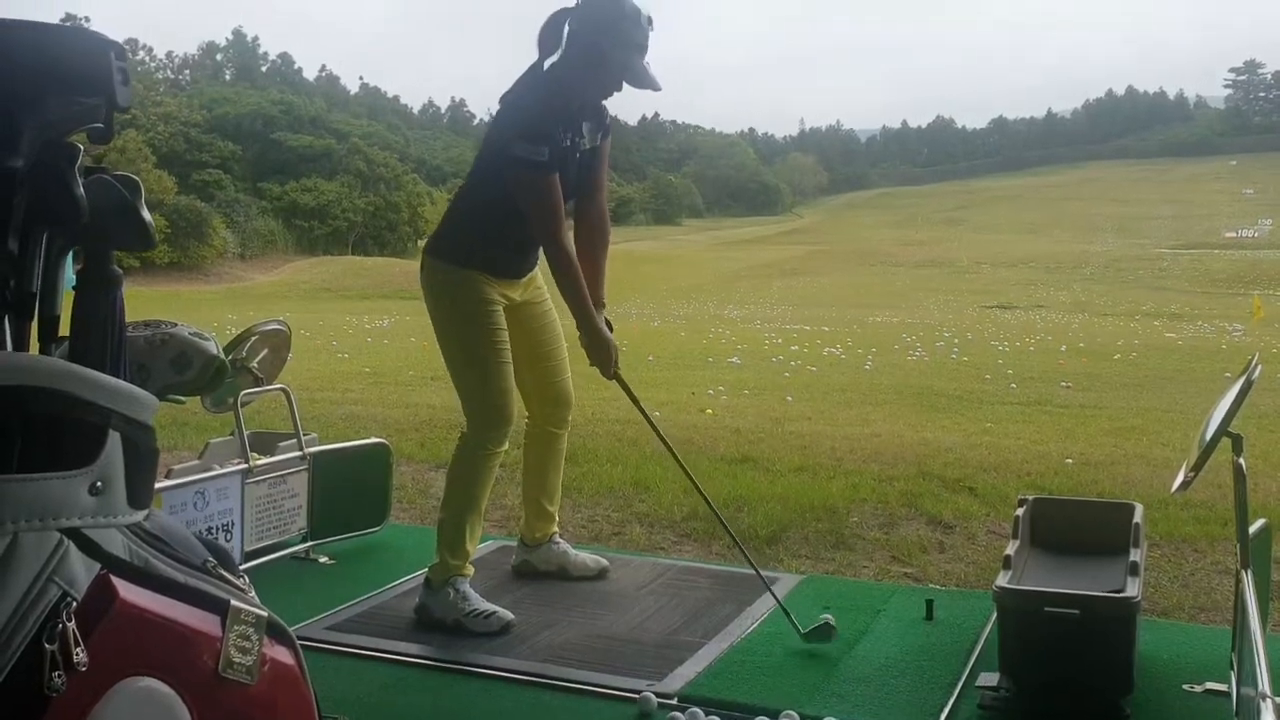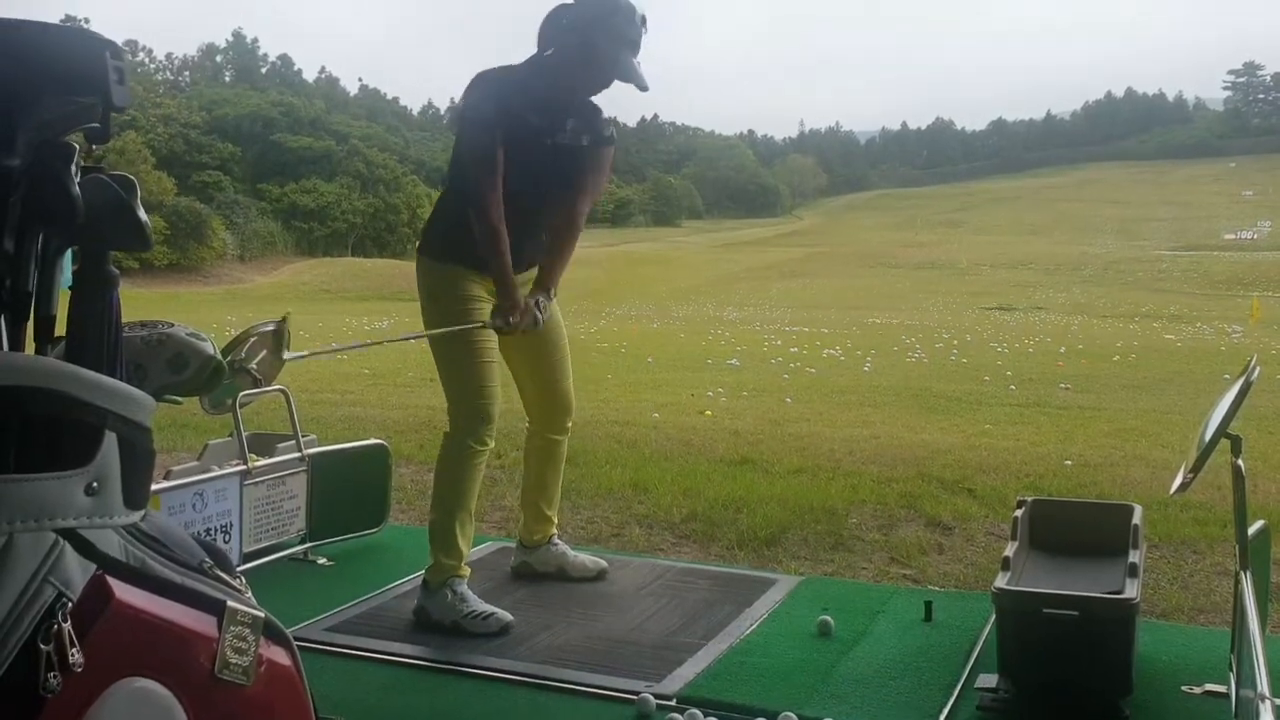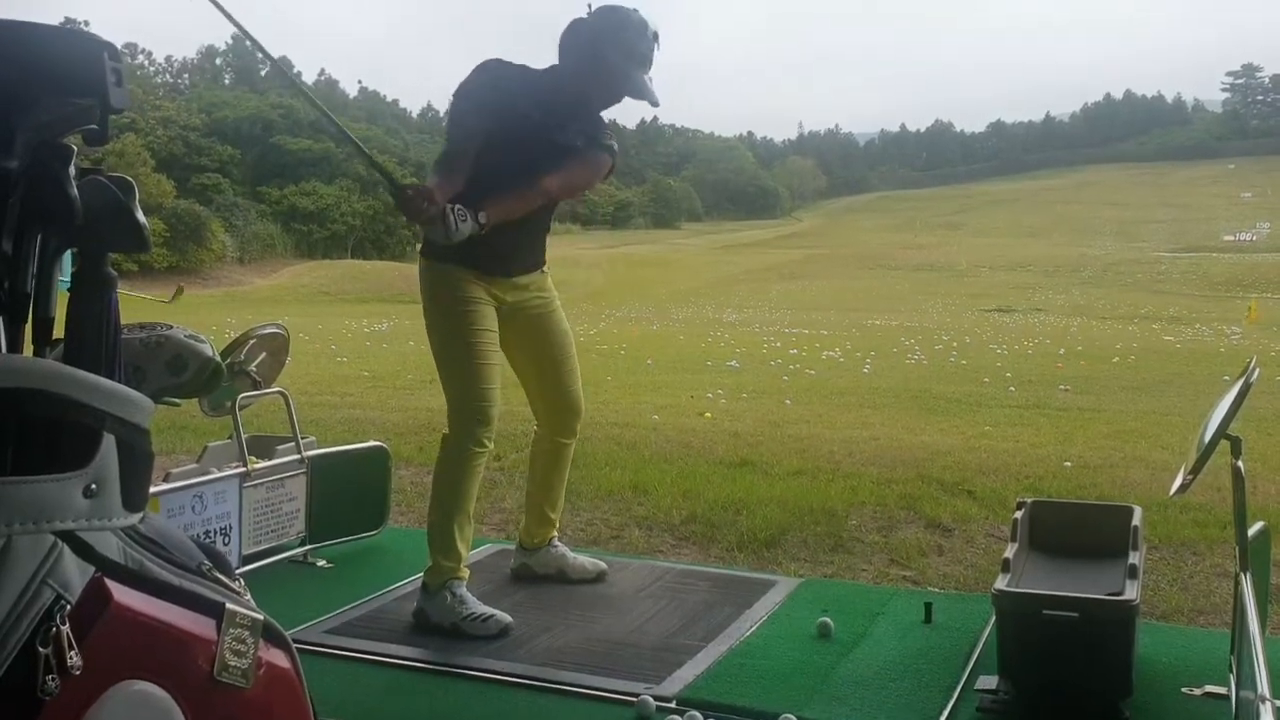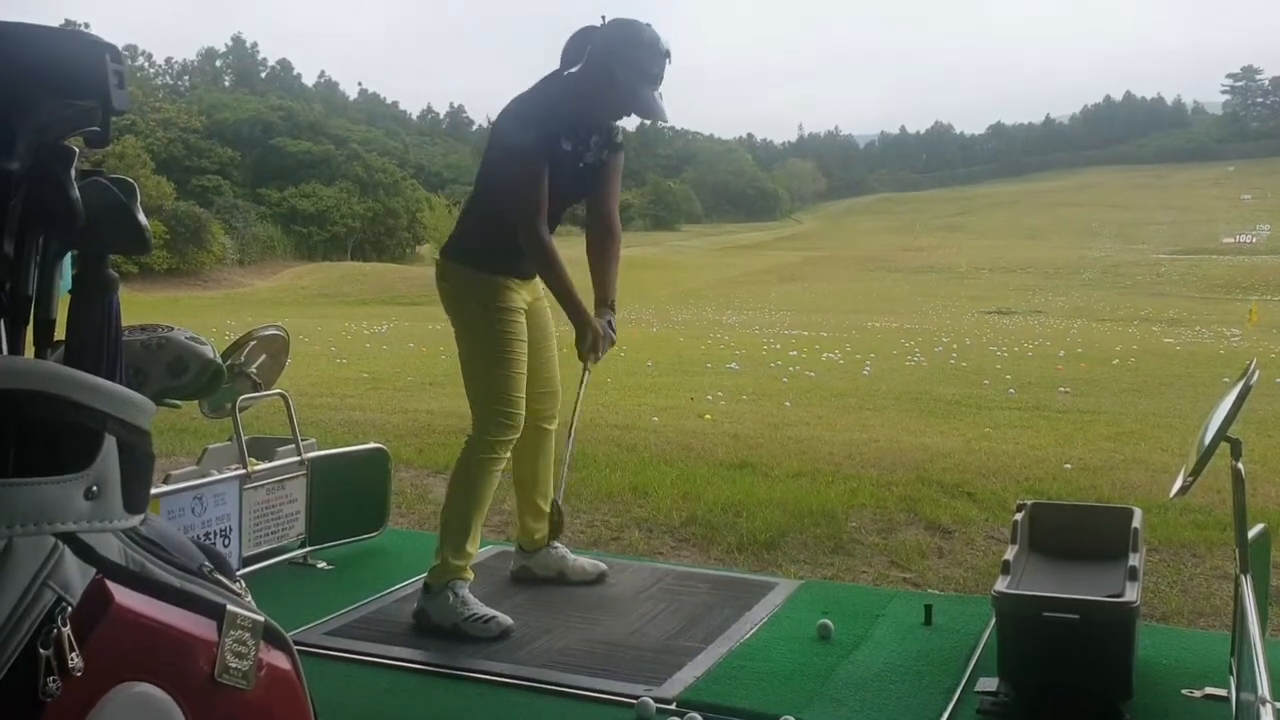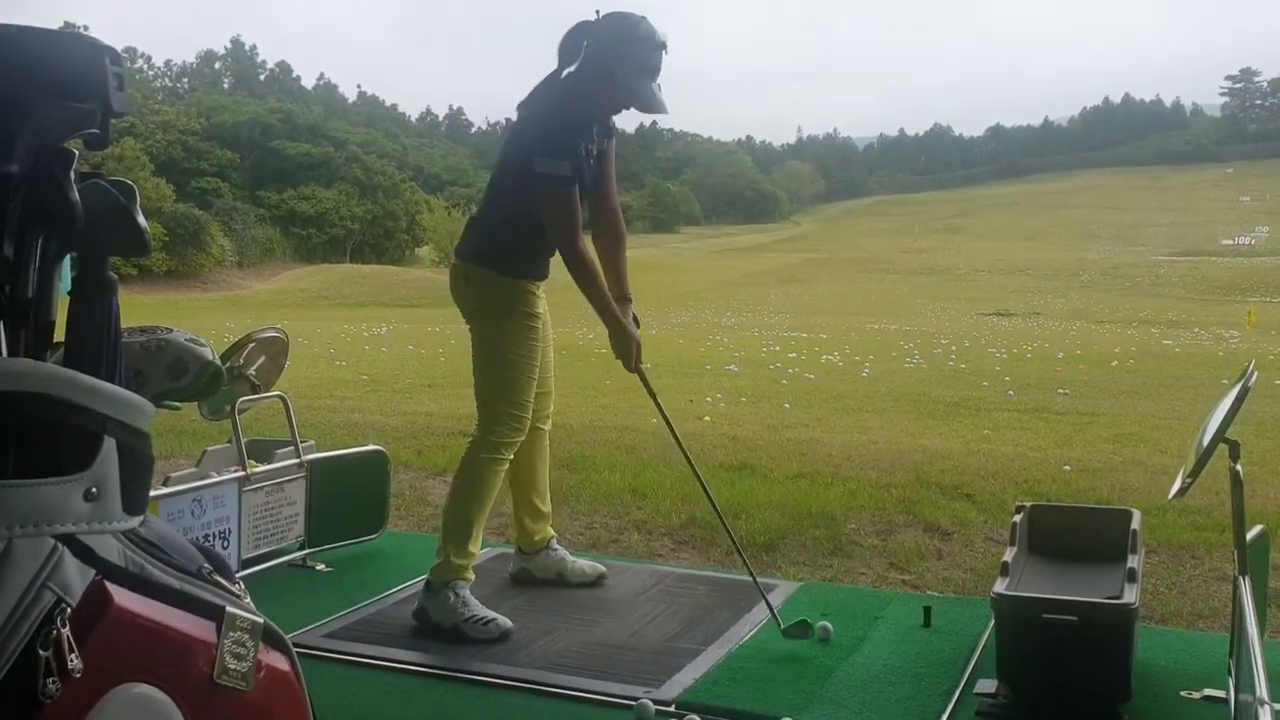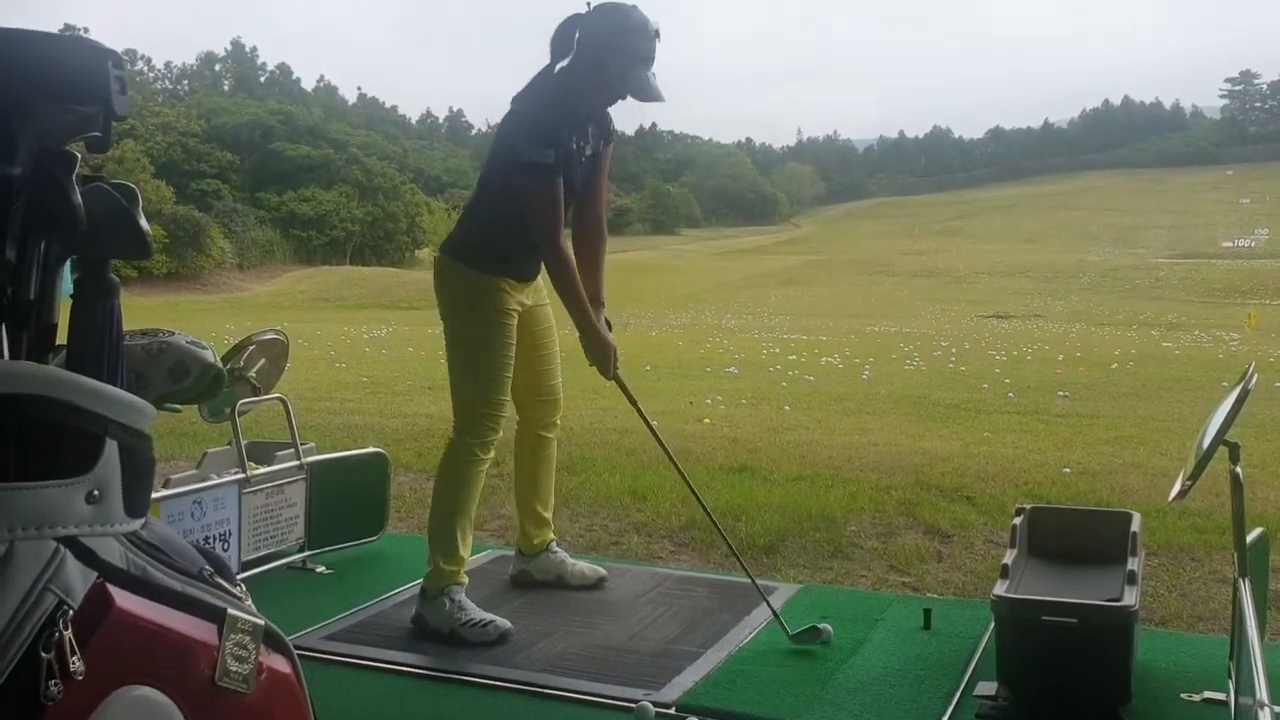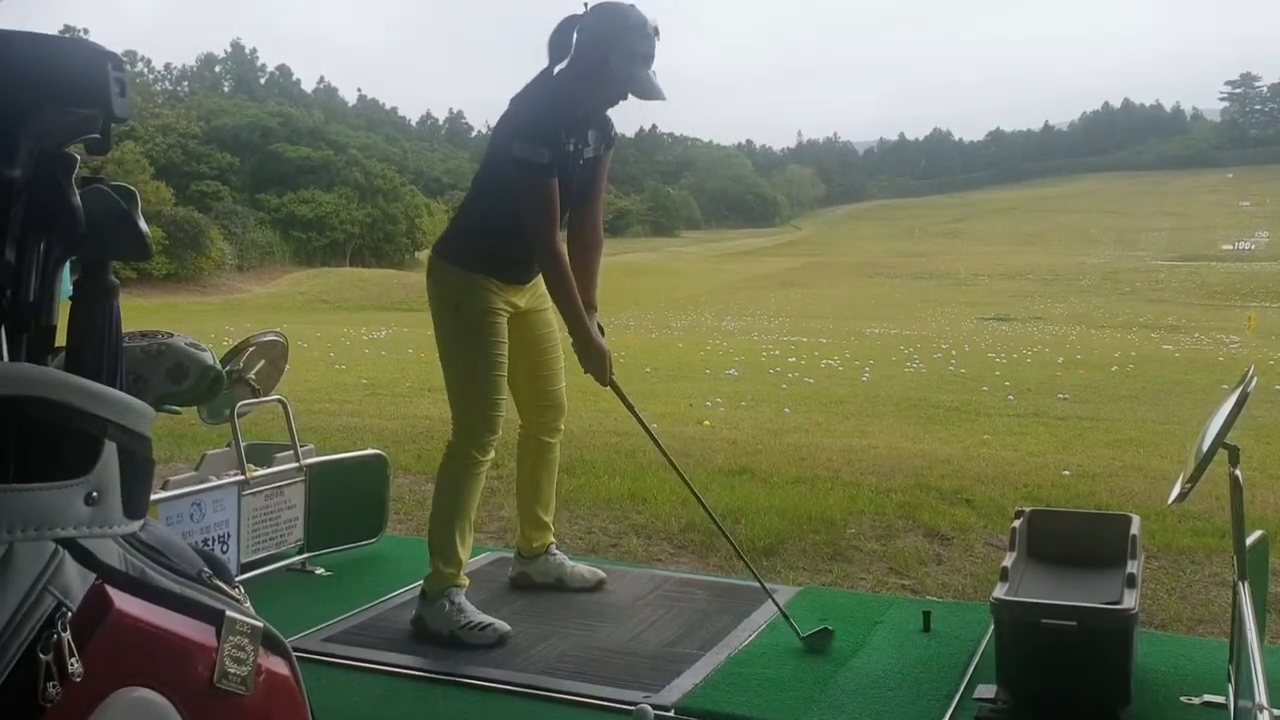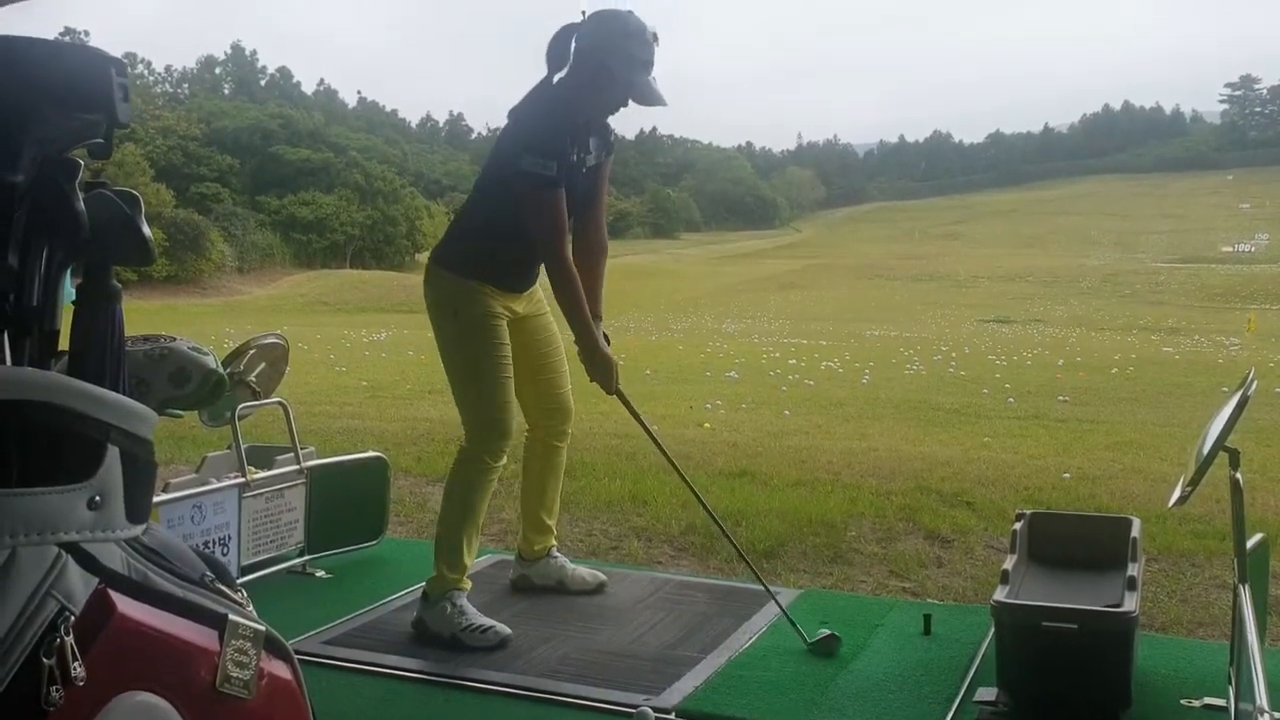
dt=0.4s
person 1, frame 1
left shoulder: (594, 120)
right shoulder: (527, 119)
left elbow: (592, 218)
right elbow: (554, 235)
left wrist: (598, 310)
right wrist: (589, 327)
left hip: (522, 275)
right hip: (463, 273)
left knee: (555, 406)
right knee: (493, 420)
left ankle: (538, 540)
right ankle: (444, 584)
person 1, frame 2
left shoulder: (595, 131)
right shoulder: (494, 91)
left elbow: (572, 215)
right elbow: (483, 193)
left wrist: (540, 292)
right wrist: (505, 288)
left hip: (527, 276)
right hip: (458, 269)
left knee: (555, 410)
right knee: (477, 419)
left ankle: (538, 543)
right ankle: (442, 585)
person 1, frame 3
left shoulder: (598, 144)
right shoulder: (496, 82)
left elbow: (542, 192)
right elbow: (458, 156)
left wrist: (471, 220)
right wrist: (437, 195)
left hip: (527, 277)
right hip: (459, 272)
left knee: (563, 412)
right knee: (476, 420)
left ankle: (538, 545)
right ankle: (441, 587)
person 1, frame 4
left shoulder: (605, 133)
right shoulder: (530, 120)
left elbow: (604, 225)
right elbow: (531, 229)
left wrist: (605, 308)
right wrist: (579, 316)
left hip: (520, 277)
right hip: (480, 275)
left knee: (543, 412)
right knee: (499, 423)
left ankle: (535, 546)
right ankle: (444, 587)
person 1, frame 5
left shoulder: (596, 121)
right shoulder: (549, 129)
left elbow: (607, 217)
right elbow: (570, 240)
left wrist: (624, 302)
right wrist: (614, 324)
left hip: (519, 277)
right hip: (495, 279)
left knee: (536, 415)
right knee: (502, 427)
left ankle: (535, 547)
right ankle: (444, 587)
person 1, frame 6
left shoulder: (596, 123)
right shoulder: (537, 120)
left elbow: (591, 223)
right elbow: (551, 236)
left wrist: (596, 309)
right wrist: (587, 327)
left hip: (524, 279)
right hip: (477, 278)
left knee: (543, 412)
right knee: (480, 429)
left ankle: (536, 550)
right ankle: (440, 592)
person 1, frame 7
left shoulder: (596, 127)
right shoulder: (533, 121)
left elbow: (587, 228)
right elbow: (547, 238)
left wrist: (590, 316)
right wrist: (583, 332)
left hip: (523, 282)
right hip: (469, 280)
left knee: (547, 415)
right knee: (479, 431)
left ankle: (536, 553)
right ankle: (440, 594)
person 1, frame 8
left shoulder: (596, 133)
right shoulder: (538, 133)
left elbow: (592, 235)
right elbow: (557, 251)
left wrist: (596, 325)
right wrist: (590, 342)
left hip: (520, 287)
right hip: (467, 286)
left knee: (555, 417)
right knee: (491, 434)
left ankle: (536, 555)
right ankle: (442, 597)
